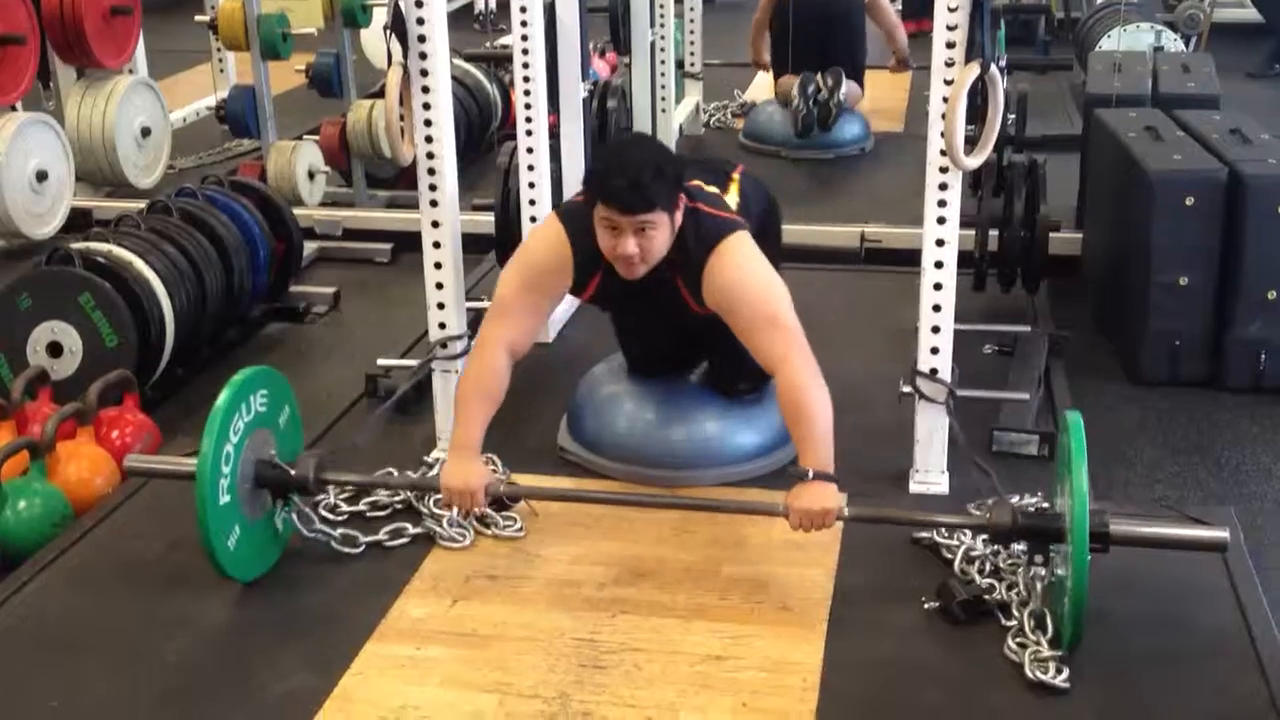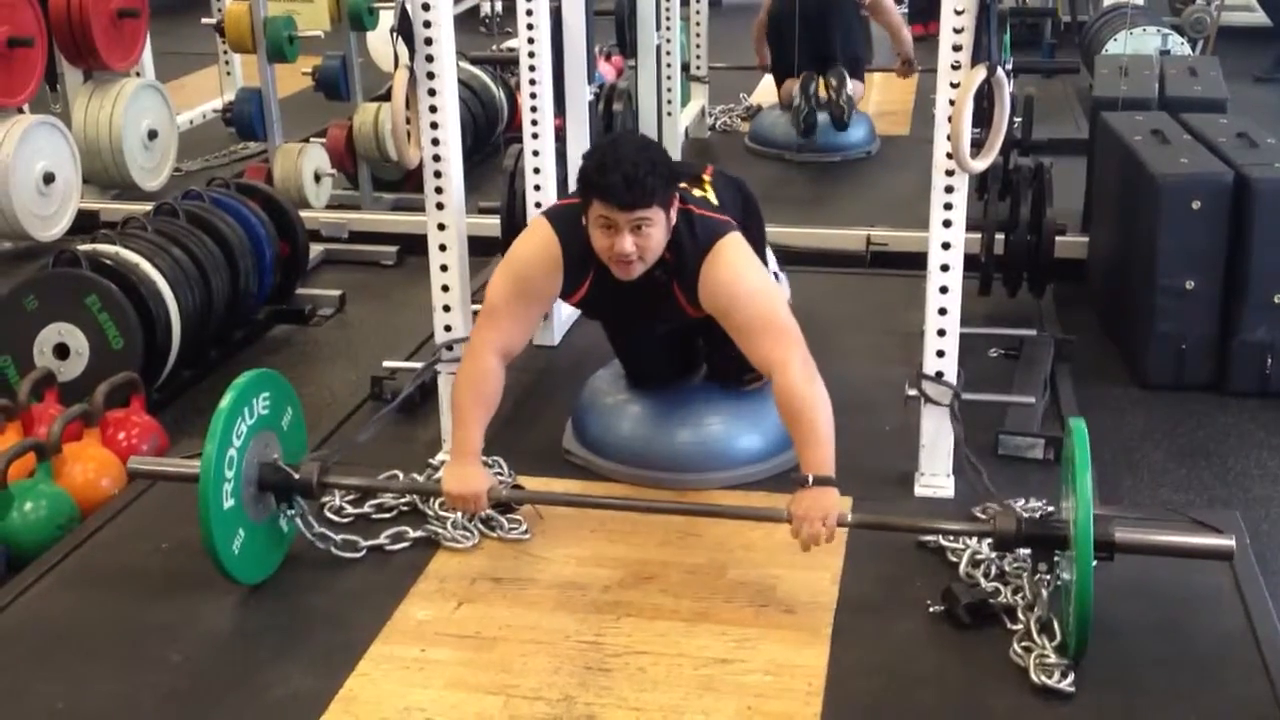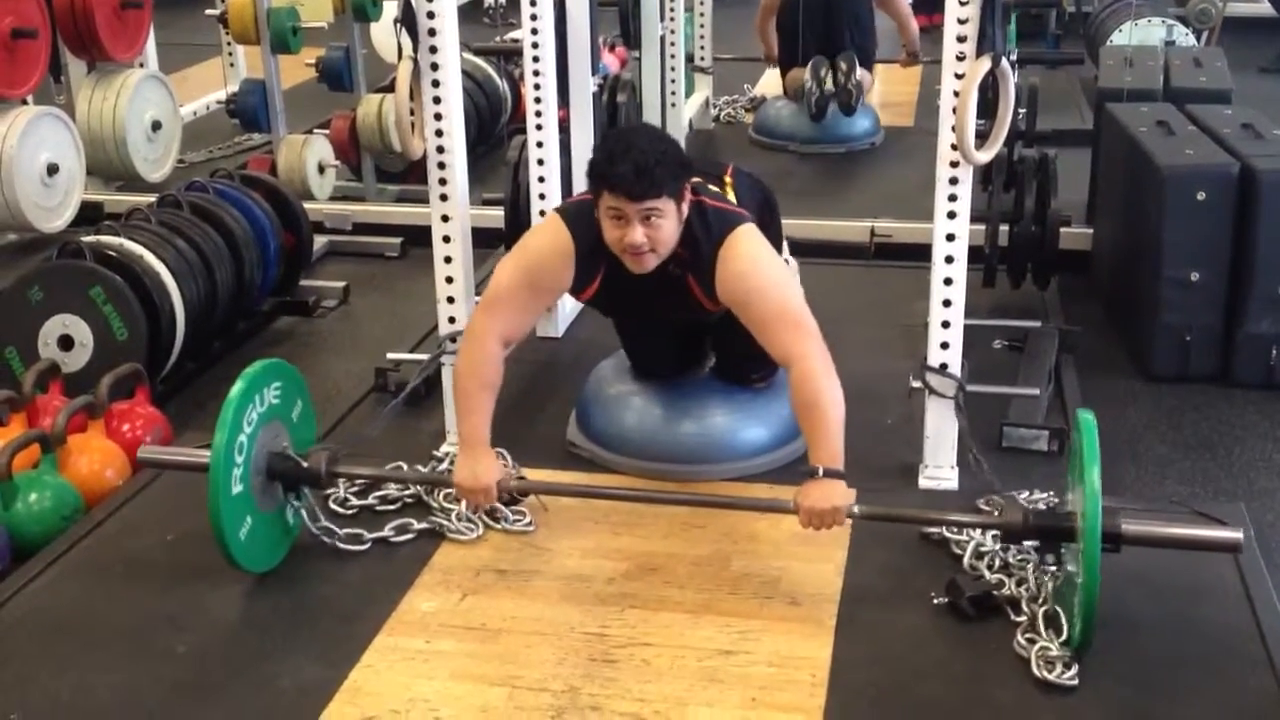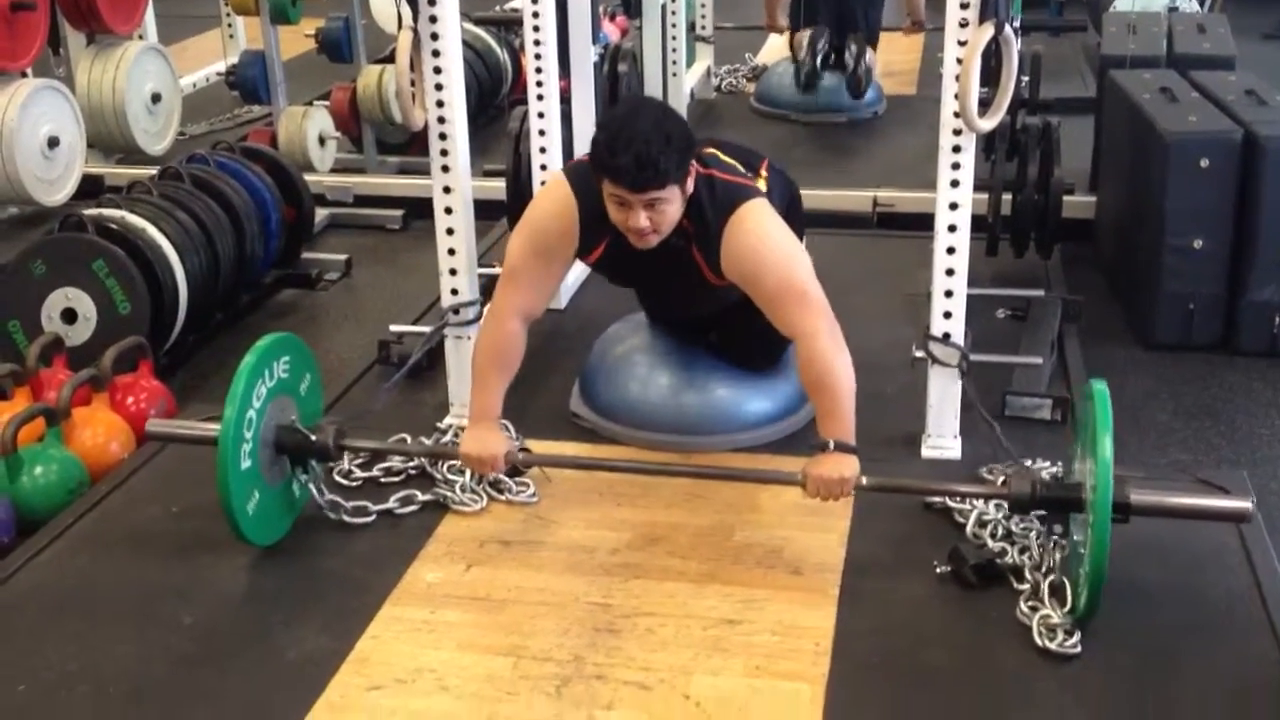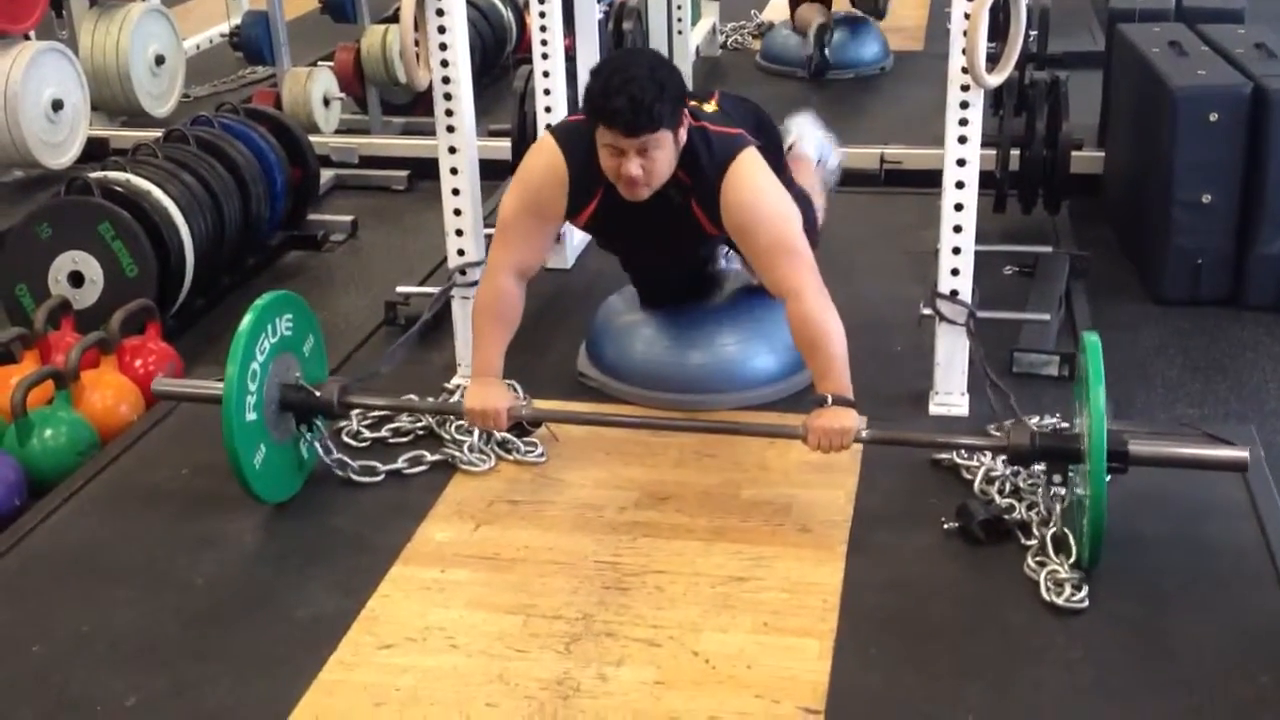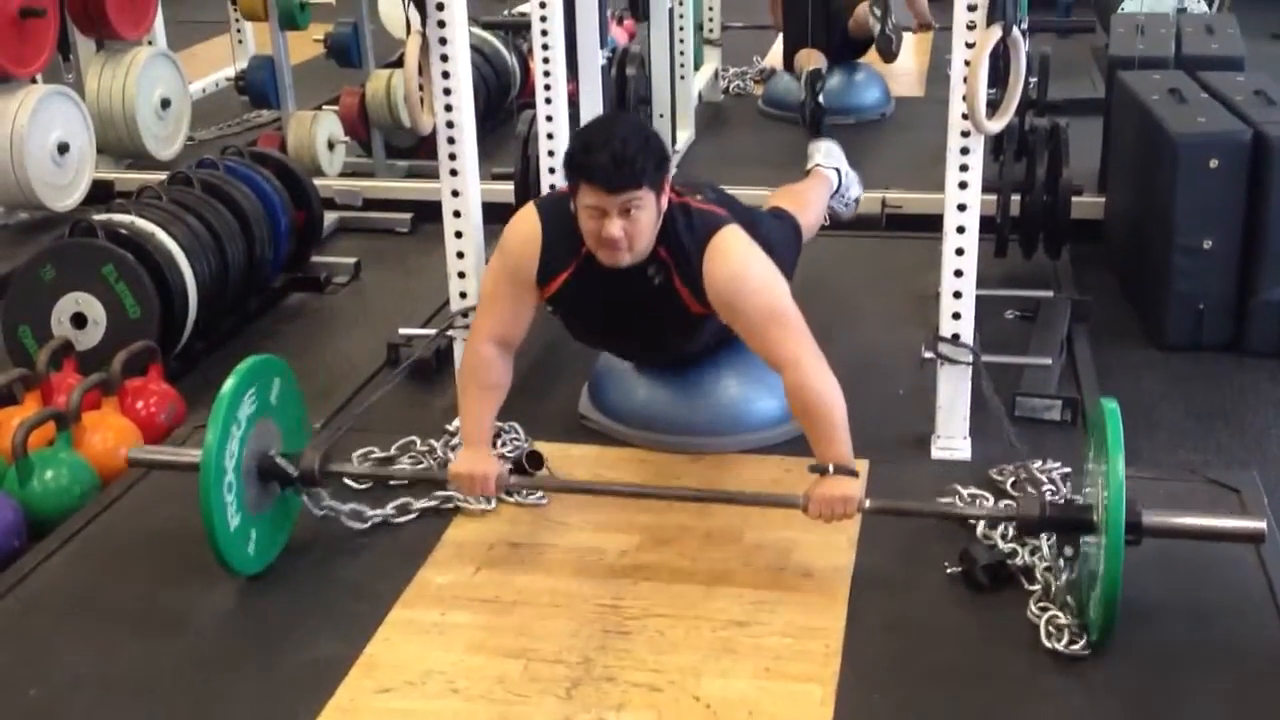
dt=0.7s
person 1, frame 1
left shoulder: (727, 254)
right shoulder: (561, 238)
left elbow: (792, 362)
right elbow: (498, 345)
left wrist: (816, 477)
right wrist: (464, 454)
left knee: (739, 382)
right knee: (653, 370)
right ankle: (689, 341)
person 1, frame 2
left shoulder: (720, 254)
right shoulder: (550, 243)
left elbow: (790, 364)
right elbow: (488, 349)
left wrist: (817, 483)
right wrist: (465, 460)
left knee: (740, 373)
right knee: (654, 378)
left ankle: (768, 286)
right ankle: (685, 340)
person 1, frame 3
left shoulder: (736, 248)
right shoulder: (563, 240)
left elbow: (807, 356)
right elbow: (486, 334)
left wrist: (827, 475)
right wrist: (474, 450)
left knee: (749, 373)
right knee: (657, 370)
right ankle: (698, 342)
person 1, frame 4
left shoulder: (744, 221)
right shoulder: (566, 201)
left elbow: (816, 331)
right elbow: (511, 312)
left wrist: (838, 447)
right wrist: (483, 422)
left knee: (753, 356)
person 1, frame 5
left shoulder: (735, 167)
right shoulder: (557, 160)
left elbow: (800, 289)
right elbow: (507, 271)
left wrist: (836, 401)
right wrist: (486, 378)
right knee: (666, 300)
left ankle: (805, 147)
right ankle: (712, 259)
person 1, frame 6
left shoulder: (721, 251)
right shoulder: (535, 235)
left elbow: (799, 359)
right elbow: (490, 343)
left wrist: (837, 470)
right wrist: (474, 446)
left knee: (780, 227)
left ankle: (828, 175)
